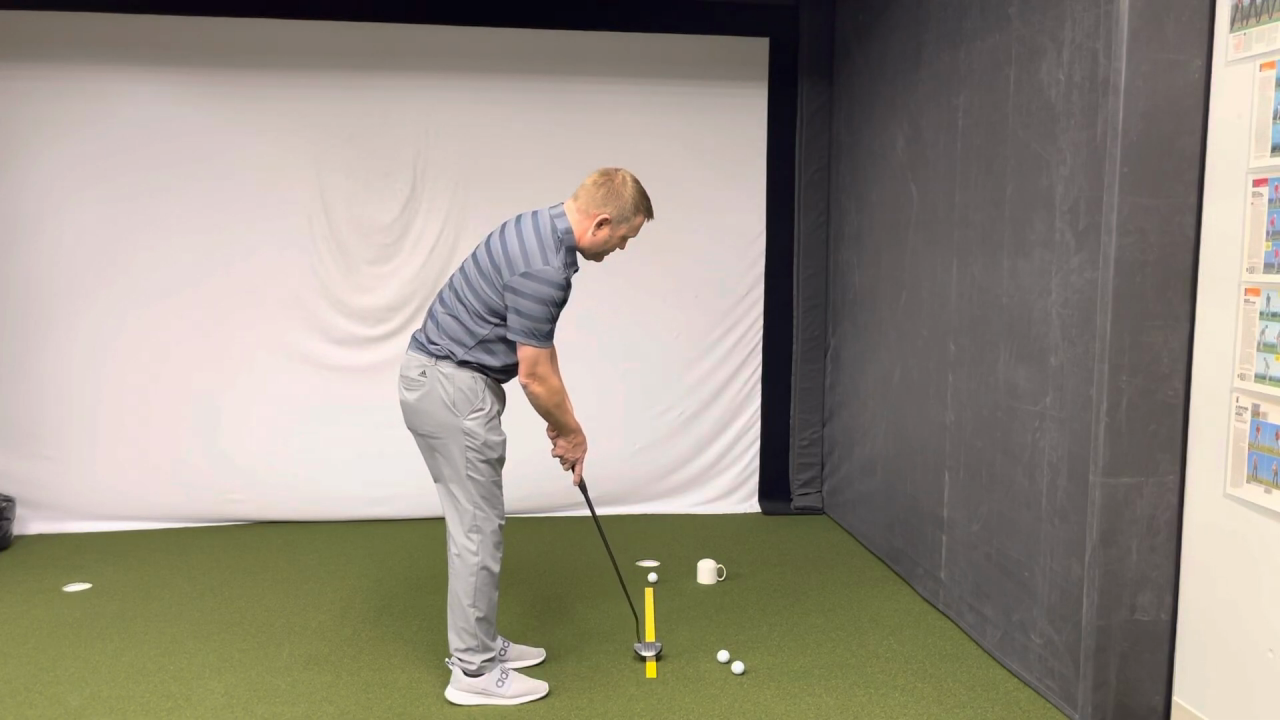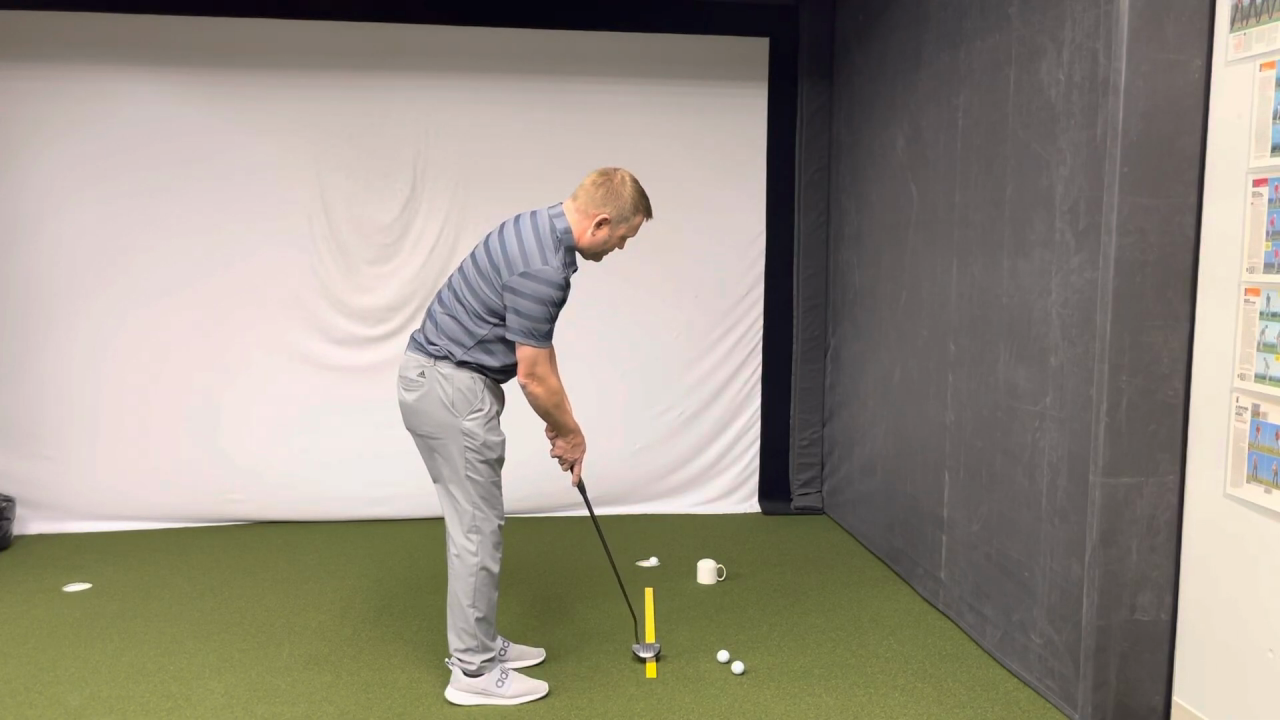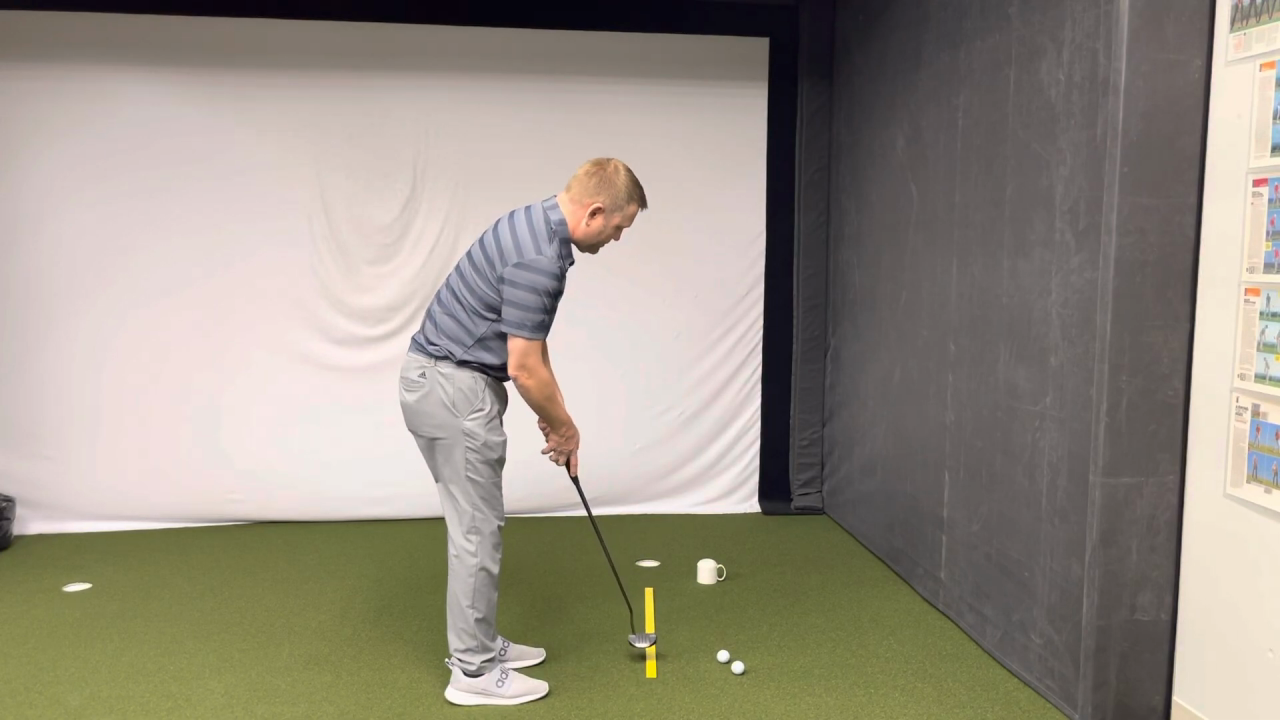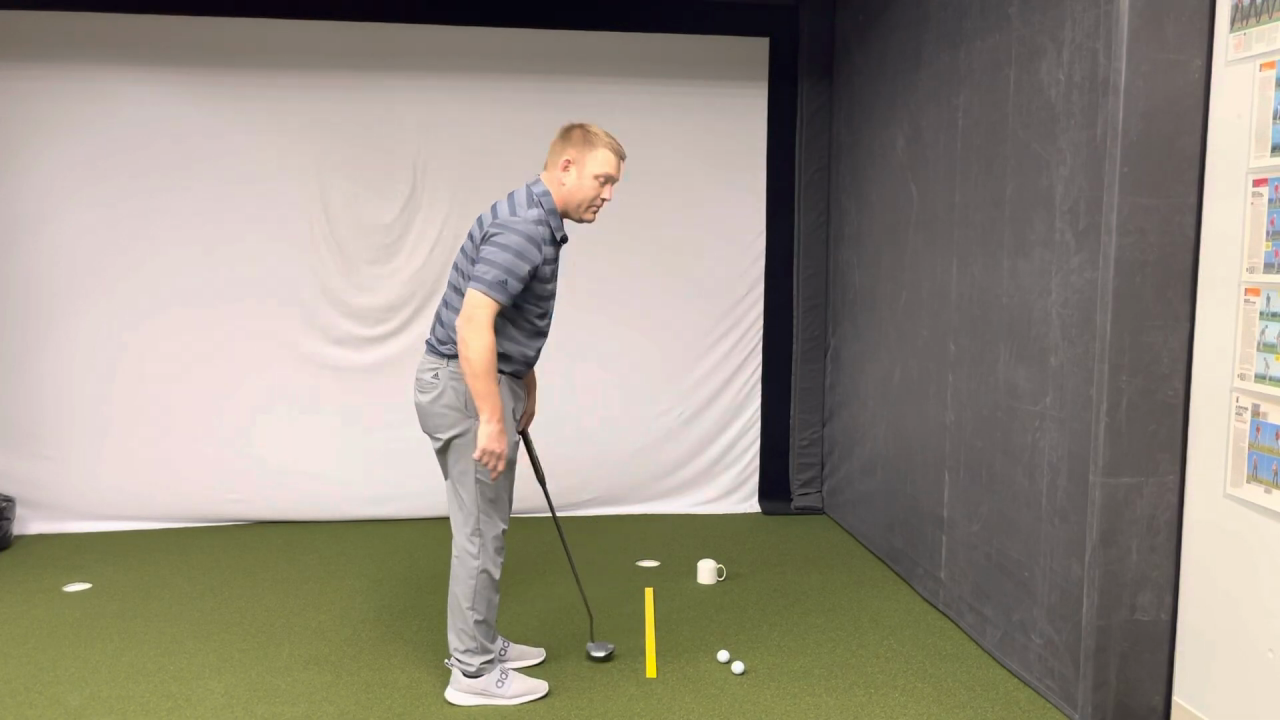
dt=0.3s
person 1, frame 1
left shoulder: (540, 228)
right shoulder: (543, 266)
left elbow: (538, 354)
right elbow: (534, 375)
left wrist: (563, 421)
right wrist: (571, 432)
left hip: (444, 378)
right hip: (452, 387)
left knee: (476, 522)
right knee: (477, 528)
left ankle: (478, 643)
right ankle: (474, 670)
person 1, frame 2
left shoulder: (539, 227)
right shoulder: (542, 266)
left elbow: (536, 353)
right elbow: (533, 375)
left wrist: (563, 422)
right wrist: (569, 434)
left hip: (446, 379)
right hip: (450, 387)
left knee: (477, 524)
right knee: (477, 529)
left ankle: (478, 643)
right ankle: (474, 671)
person 1, frame 3
left shoulder: (536, 225)
right shoulder: (537, 257)
left elbow: (529, 348)
right elbow: (525, 368)
left wrist: (556, 417)
right wrist: (564, 428)
left hip: (451, 381)
right hip: (452, 387)
left knee: (479, 524)
right knee: (477, 529)
left ankle: (479, 643)
right ankle: (474, 671)
person 1, frame 4
left shoulder: (541, 225)
right shoulder: (521, 228)
right elbow: (472, 323)
left wrist: (523, 387)
right wrist: (491, 420)
left hip: (489, 385)
right hip: (463, 389)
left knee: (491, 525)
right knee: (481, 530)
left ankle: (480, 643)
right ankle: (472, 671)
